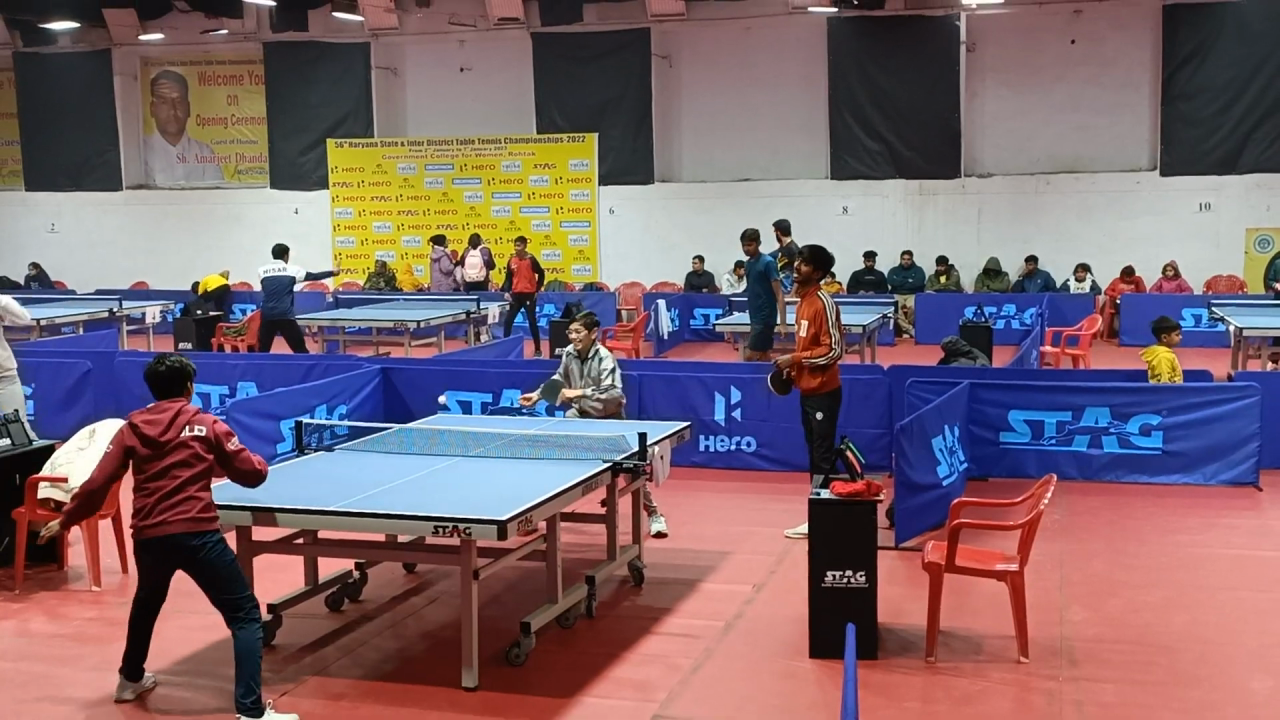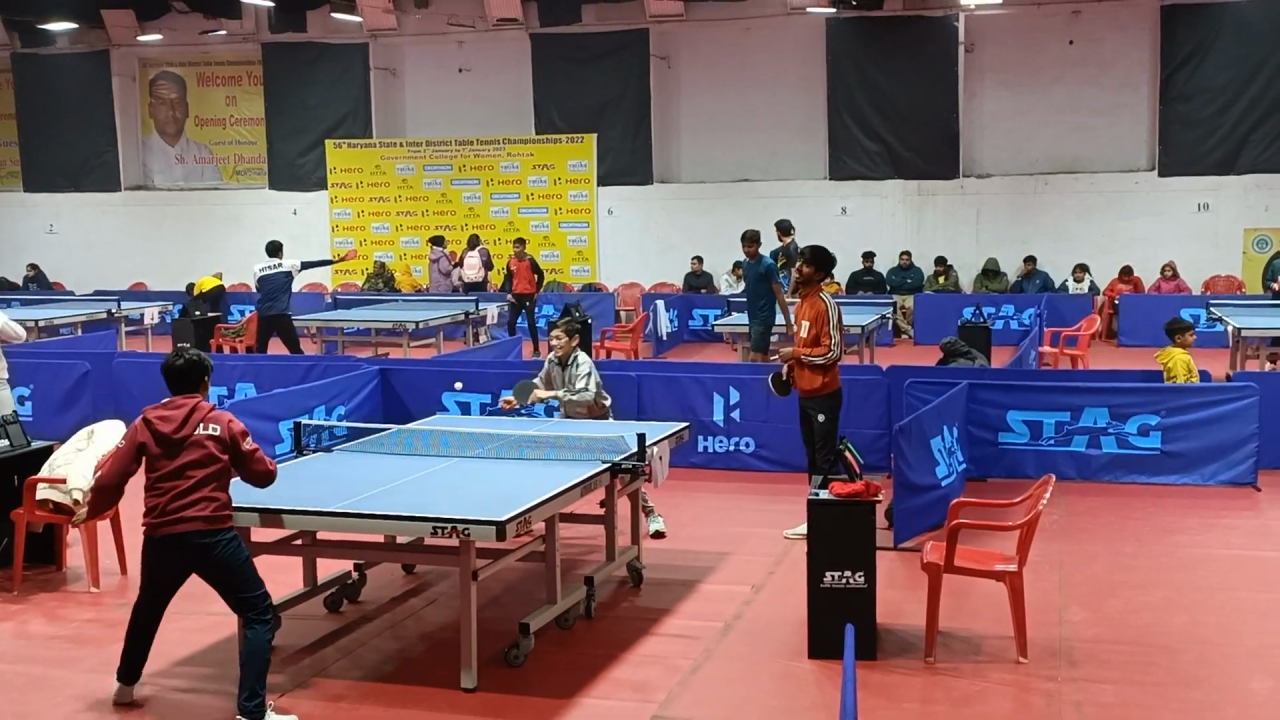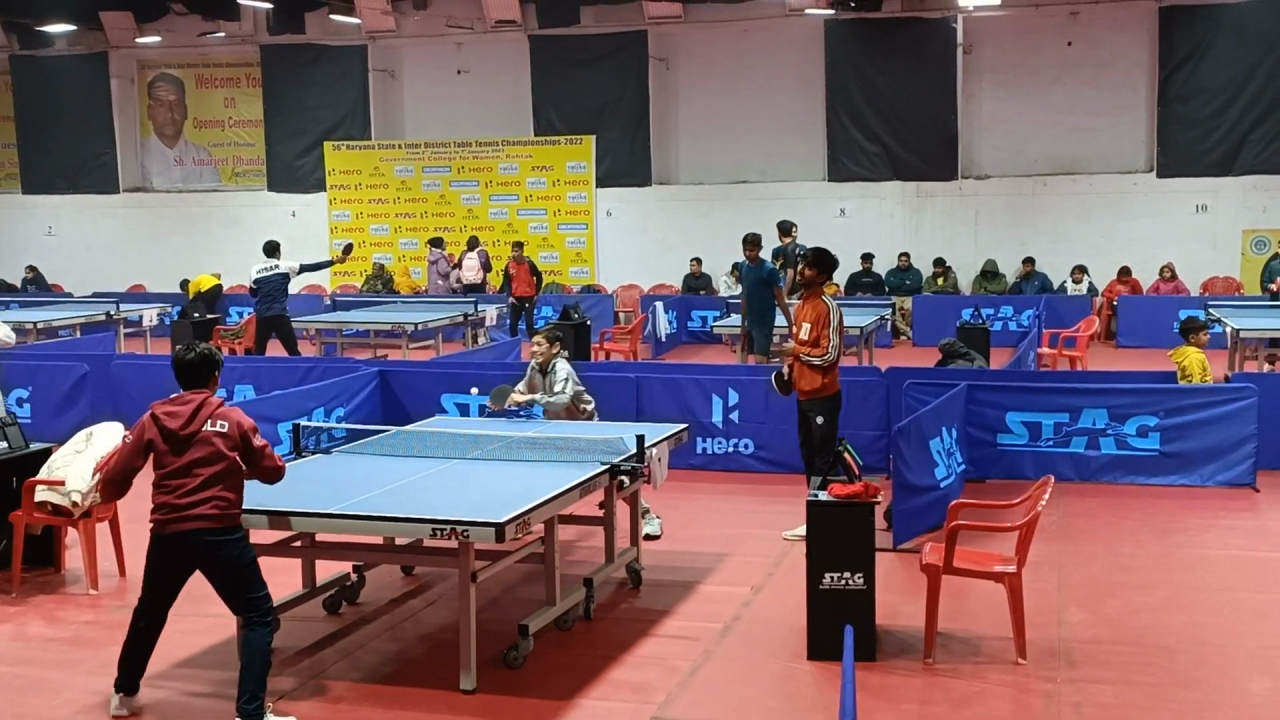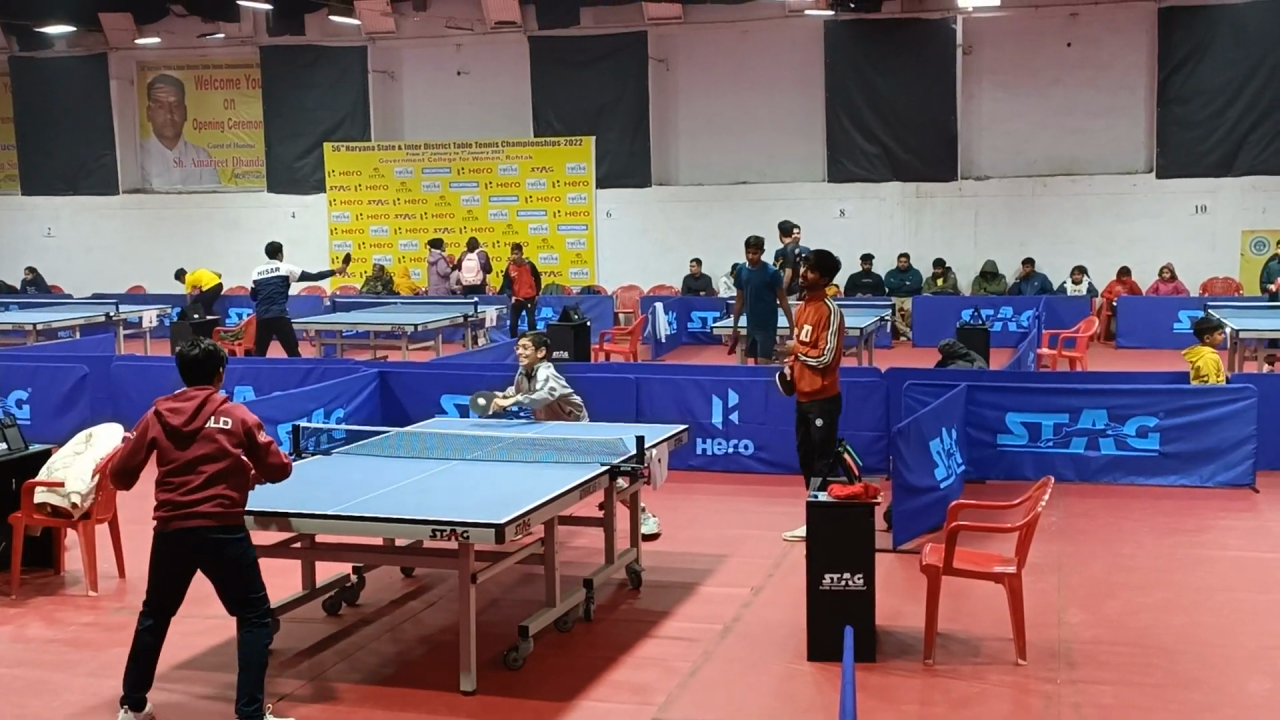
dt=0.1s
person 1, frame 1
left shoulder: (131, 430)
right shoulder: (207, 425)
left elbow: (97, 486)
right elbow: (253, 474)
left wrist: (64, 521)
right wrist: (217, 465)
left hip: (149, 537)
right hip: (198, 535)
left knee: (146, 601)
right knee: (245, 615)
left ankle: (130, 679)
person 1, frame 2
left shoulder: (143, 425)
right shoulder: (222, 422)
left elbow: (109, 483)
right elbow: (263, 475)
left wrist: (91, 510)
right wrist: (230, 466)
left hip: (161, 537)
right hip: (212, 535)
left knee: (147, 607)
right knee: (259, 615)
left ankle: (125, 685)
person 1, frame 3
left shoulder: (151, 421)
right shoulder: (232, 419)
left elbow: (116, 476)
right elbow: (272, 471)
left wrist: (107, 492)
right wrist: (241, 467)
left hip: (167, 534)
right hip: (220, 533)
left knee: (149, 610)
right knee: (258, 617)
person 1, frame 4
left shoulder: (156, 416)
right shoulder: (237, 416)
left elbow: (119, 473)
right elbow: (279, 469)
right wrist: (252, 470)
left hip: (171, 533)
right hip: (222, 532)
left knee: (155, 615)
right knee: (256, 618)
person 2, frame 1
left shoulder: (823, 304)
right shoulder: (803, 302)
left elbow: (833, 351)
left wrist: (795, 359)
right wrist: (792, 364)
left hip: (824, 393)
right hip: (808, 391)
left knee: (823, 460)
right knee: (815, 457)
person 2, frame 2
left shoulder: (826, 306)
right shoulder: (801, 304)
left elbow: (832, 352)
left wrist: (794, 353)
right wrist: (790, 364)
left hip: (824, 395)
right hip: (805, 393)
left knee: (826, 462)
right knee: (813, 459)
person 2, frame 3
left shoulder: (827, 308)
right shoulder: (801, 305)
left elbow: (829, 354)
left wrist: (795, 350)
right wrist: (791, 364)
left hip: (823, 397)
right hip: (804, 395)
left knee: (824, 464)
right knee: (810, 461)
person 2, frame 4
left shoulder: (830, 311)
right shoulder: (802, 308)
left elbow: (824, 357)
left wrist: (795, 347)
right wrist: (790, 365)
left hip: (823, 399)
right hip: (803, 397)
left knee: (823, 466)
right knee: (806, 463)
person 3, frame 1
left shoulder: (604, 357)
right shoulder: (569, 353)
left elbow: (613, 393)
right elbow: (560, 378)
left wrist: (580, 392)
right wrist: (539, 394)
left hip: (609, 418)
right hip: (579, 415)
left ankle: (654, 515)
person 3, frame 2
left shoulder: (583, 363)
right shoulder: (551, 360)
left elbow: (587, 397)
right elbow: (540, 382)
left wrist: (553, 394)
right wrist: (517, 398)
left hip: (597, 422)
right hip: (569, 421)
left ankle: (652, 516)
person 3, frame 3
left shoulder: (561, 369)
right shoulder: (535, 367)
left elbow: (561, 400)
right elbow: (525, 388)
left wrist: (528, 398)
right wrist: (513, 397)
left ankle: (647, 516)
person 3, frame 4
left shoulder: (544, 372)
right shoulder: (522, 372)
left elbow: (542, 397)
right elbow: (516, 391)
left wrist: (510, 400)
right wrist: (502, 398)
left hip: (575, 425)
left ankle: (644, 515)
